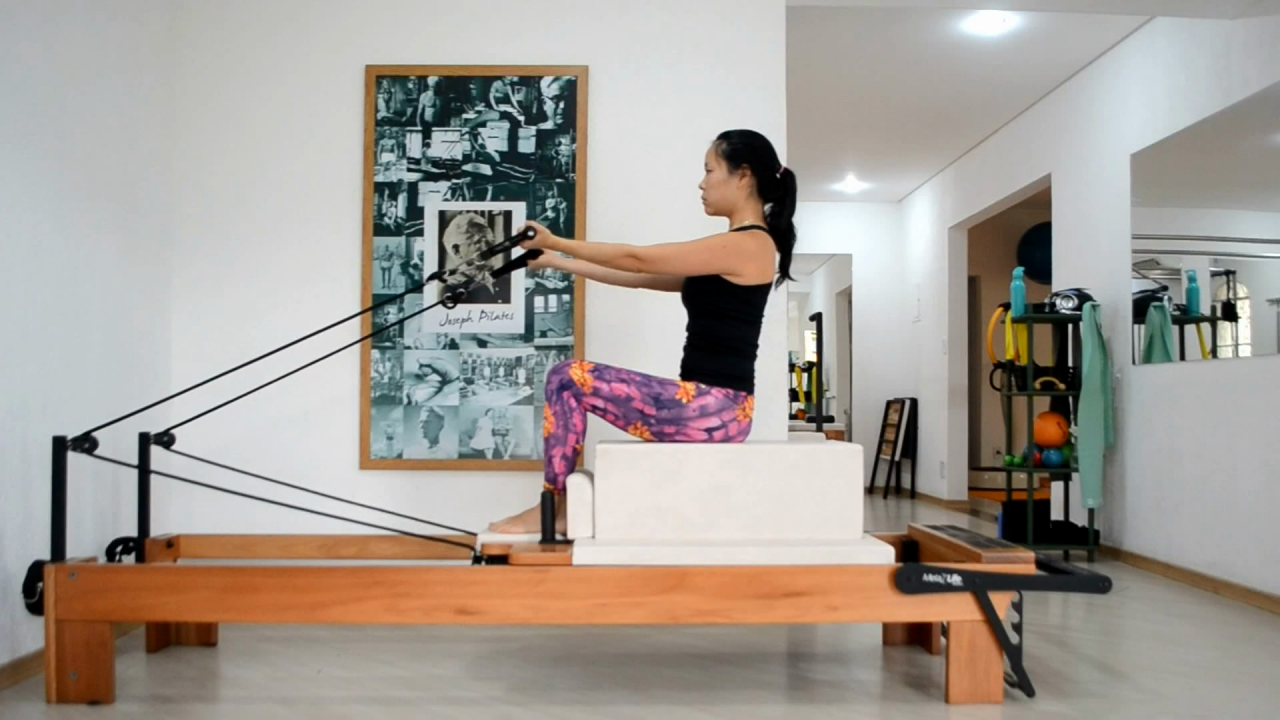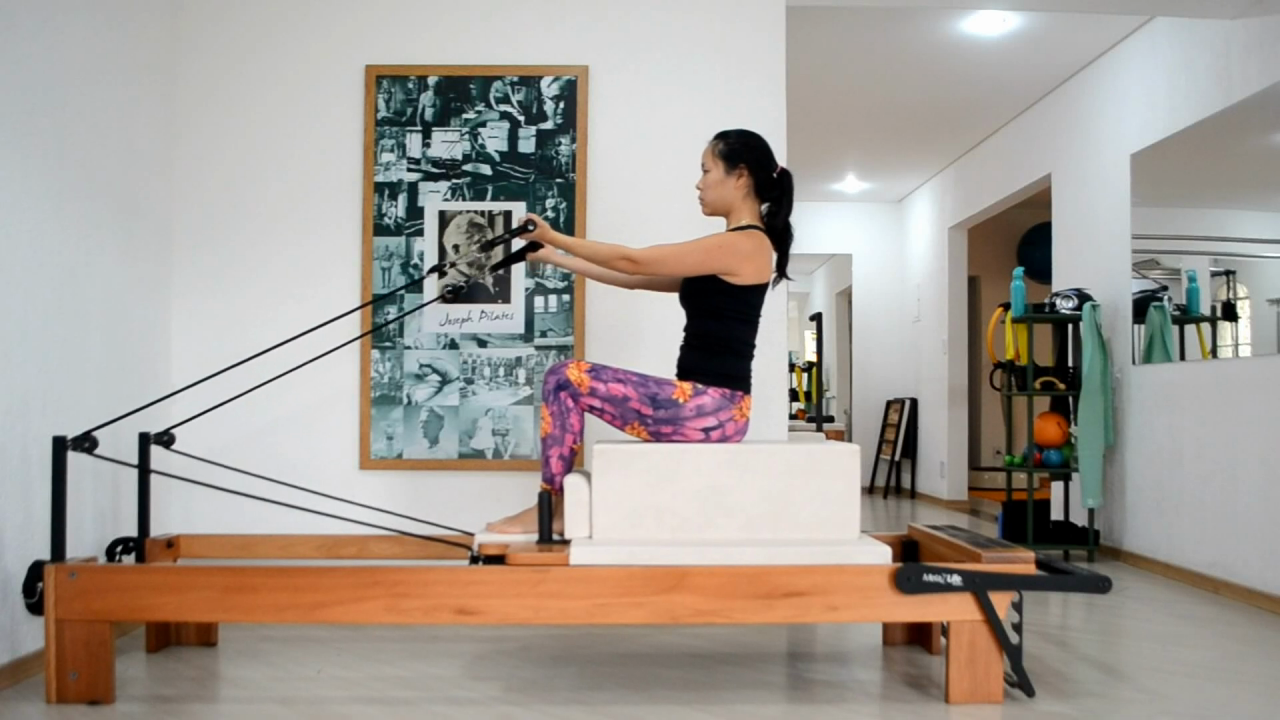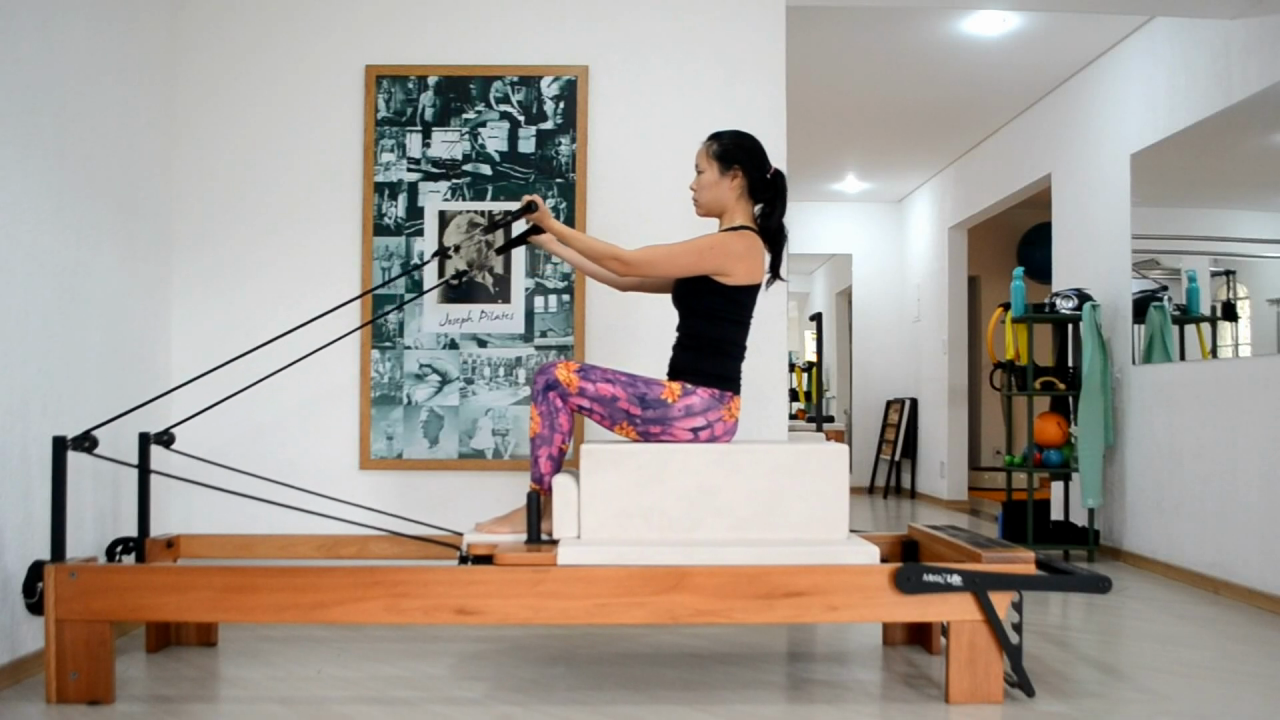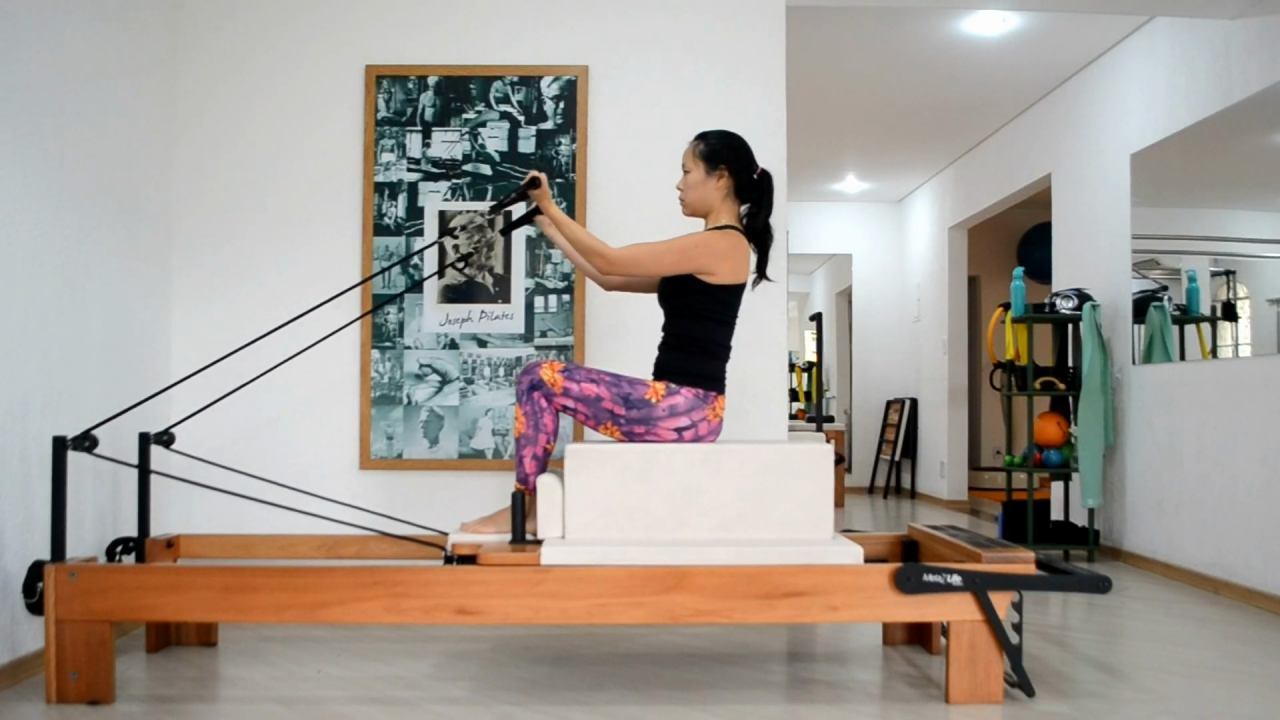
dt=0.5s
person 1, frame 1
left shoulder: (748, 245)
right shoulder: (730, 251)
left elbow: (636, 260)
right elbow: (636, 277)
left wrist: (556, 242)
right wrist: (556, 261)
left hip: (715, 407)
right hip: (707, 405)
left knee: (569, 378)
right knee: (573, 381)
left ankle: (554, 508)
right ankle: (558, 505)
person 1, frame 2
left shoulder: (744, 245)
right shoulder: (724, 253)
left elbow: (633, 261)
right elbow: (633, 278)
left wrist: (555, 237)
right wrist: (554, 257)
left hip: (713, 408)
right hip: (704, 405)
left knee: (566, 378)
right knee: (570, 381)
left ankle: (552, 509)
right ankle: (557, 507)
person 1, frame 3
left shoulder: (737, 245)
right shoulder: (721, 251)
left elbow: (626, 263)
right elbow: (626, 280)
left wrist: (553, 224)
right wrist: (553, 246)
left hip: (701, 408)
right hip: (694, 405)
left knee: (555, 378)
right knee: (561, 382)
left ankle: (541, 508)
right ankle: (546, 506)
person 1, frame 4
left shoulder: (722, 244)
right shoulder: (706, 251)
left elbow: (610, 261)
right elbow: (610, 278)
left wrist: (551, 208)
right wrist: (550, 228)
left hip: (685, 408)
right hip: (681, 405)
left knee: (540, 379)
right knee: (546, 382)
left ankle: (526, 509)
right ankle: (530, 508)
